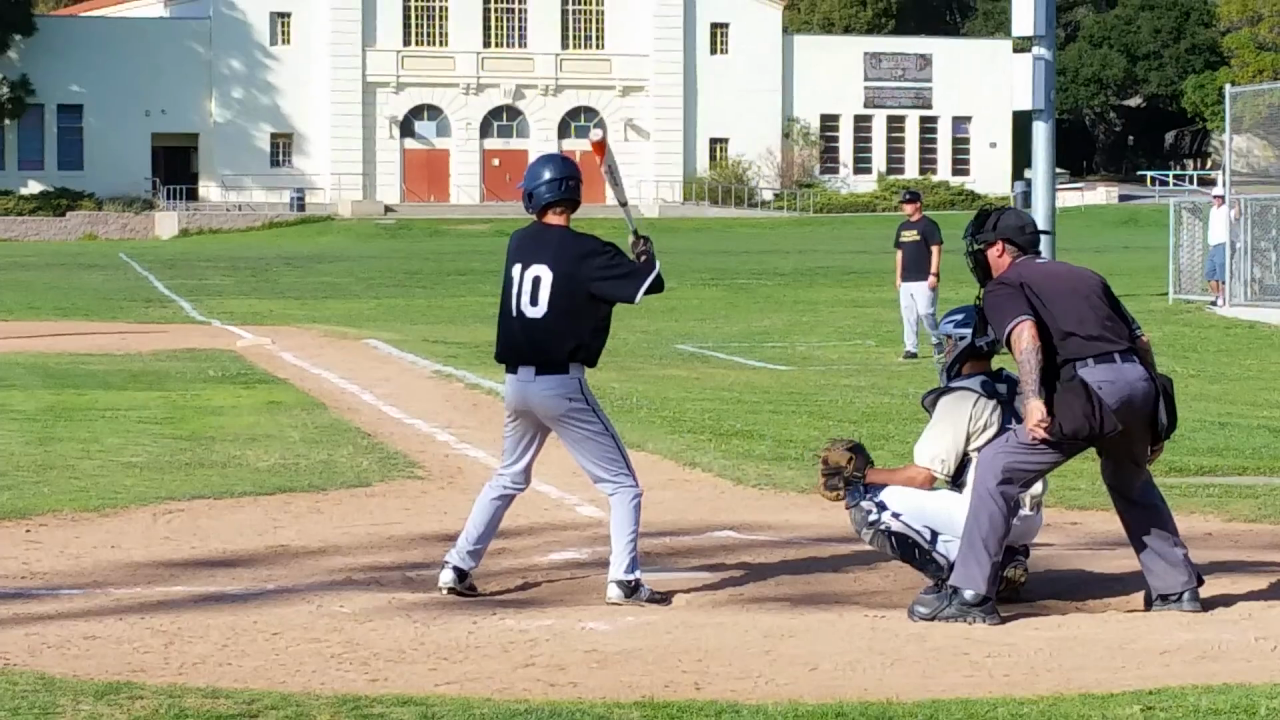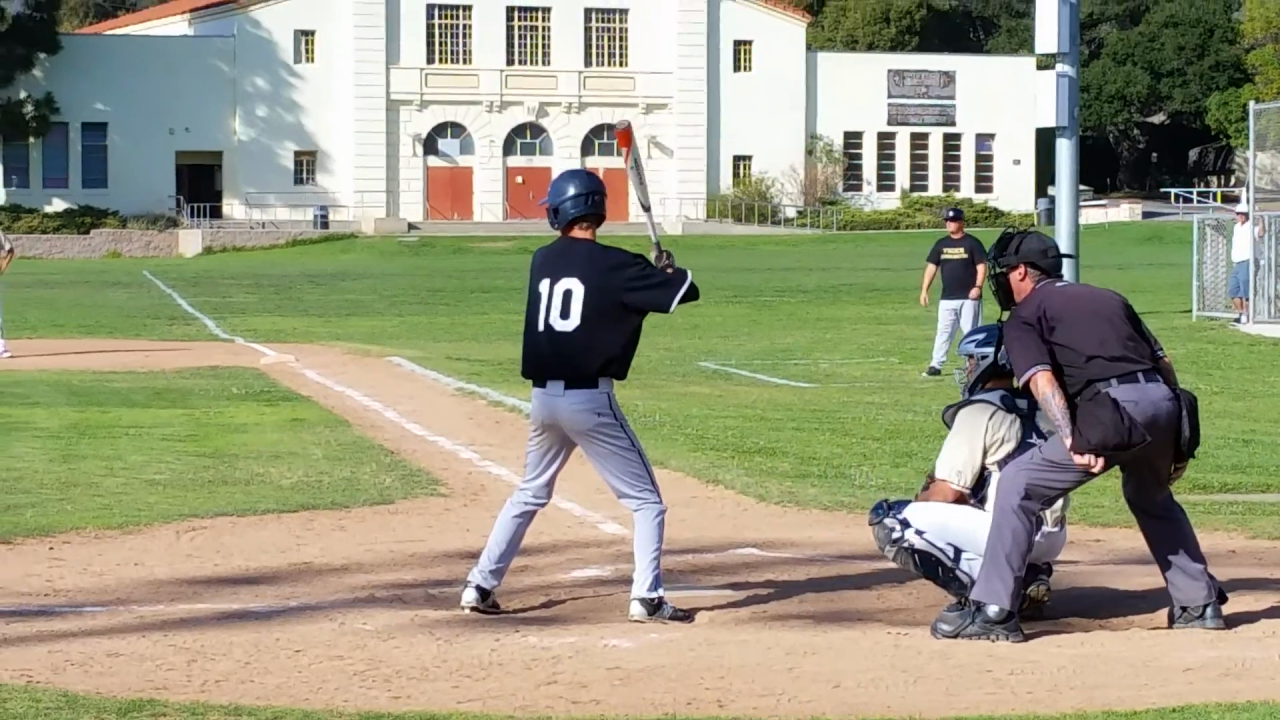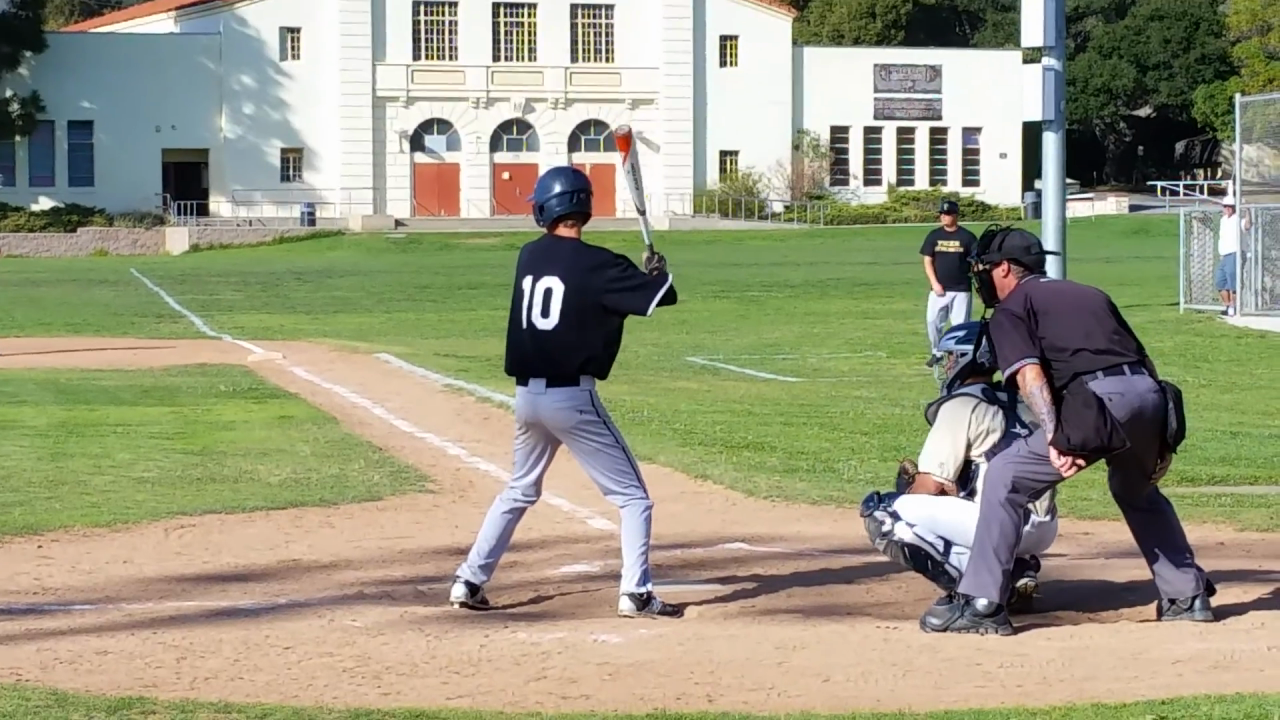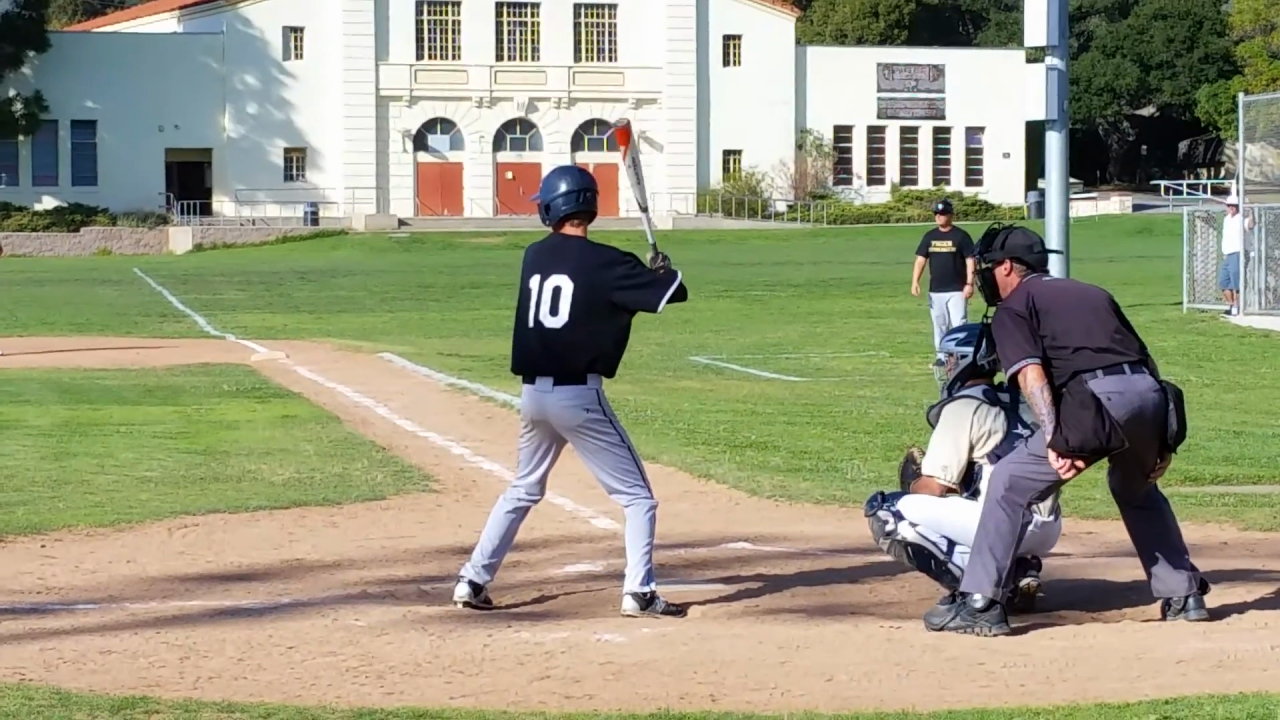
dt=0.4s
person 1, frame 1
left shoulder: (518, 243)
right shoulder: (585, 250)
right elbow: (650, 284)
left wrist: (623, 260)
right wrist: (643, 256)
left hip: (517, 382)
right hip: (561, 385)
left knee: (508, 478)
right knee: (622, 484)
left ankle: (457, 566)
right ankle: (624, 581)
person 1, frame 2
left shoulder: (542, 259)
right shoulder: (615, 263)
right elbow: (686, 291)
left wrist: (647, 272)
right wrist: (666, 269)
left hip: (544, 397)
right hip: (590, 399)
left knee: (529, 494)
right knee: (646, 501)
left ankle: (479, 585)
right ankle: (647, 598)
person 1, frame 3
left shoulder: (528, 256)
right shoulder: (597, 263)
right elbow: (663, 297)
left wrist: (635, 275)
right wrist: (655, 272)
left hip: (527, 395)
right hip: (572, 397)
left knee: (518, 491)
right knee: (633, 497)
left ankle: (468, 581)
right ankle: (636, 594)
person 1, frame 4
left shoulder: (533, 255)
right shoulder: (605, 262)
right elbow: (674, 292)
left wrist: (639, 274)
right wrist: (659, 270)
left hip: (534, 393)
right hip: (578, 395)
left knee: (522, 490)
right knee: (637, 496)
left ankle: (472, 581)
right ankle: (640, 593)
person 2, frame 1
left shoulder: (1004, 286)
right shoulder: (1086, 275)
left elbow: (1025, 333)
right elbow: (1140, 342)
left wrist: (1032, 400)
right wrist: (1154, 418)
left hip: (1091, 390)
right hip: (1138, 384)
left knee: (997, 468)
right knee: (1131, 482)
left ankle: (970, 595)
right ankle: (1177, 588)
person 2, frame 2
left shoulder: (1025, 315)
right shoulder: (1109, 297)
left elbow: (1043, 381)
right elbow: (1163, 363)
left wrist: (1071, 442)
right wrist: (1175, 439)
left hip: (1115, 409)
right hip: (1163, 403)
left knee: (1018, 484)
right knee: (1152, 499)
left ankle: (992, 611)
right ankle: (1199, 605)
person 2, frame 3
left shoulder: (1010, 309)
right shoulder: (1092, 293)
left elbow: (1030, 374)
left wrist: (1054, 439)
right wrist: (1160, 439)
left hip: (1100, 402)
right hip: (1150, 396)
left knee: (1006, 477)
right knee: (1138, 491)
left ankle: (982, 604)
right ankle: (1188, 596)
person 2, frame 4
left shoulder: (1012, 308)
right shoulder: (1094, 293)
left elbow: (1032, 375)
left wrist: (1053, 441)
right wrist: (1158, 441)
left hip: (1100, 402)
right hip: (1152, 396)
left knee: (1009, 482)
right knee: (1137, 490)
left ankle: (979, 603)
right ankle: (1183, 595)
person 3, frame 1
left shoulder: (960, 397)
right shoulder: (1015, 389)
left elbow: (921, 477)
left wrist: (866, 474)
right hip: (1028, 520)
left knee: (866, 504)
right ankle: (1005, 557)
person 3, frame 2
left shoulder: (979, 410)
right shoulder: (1038, 408)
left elbow: (946, 493)
left wrist: (922, 497)
right wrist: (968, 495)
right hip: (1051, 538)
left knee: (888, 519)
right ankle: (1028, 576)
person 3, frame 3
left shoulder: (961, 403)
right shoulder: (1017, 402)
left elbow: (931, 485)
left wrist: (906, 490)
right hip: (1043, 528)
left knee: (879, 512)
right ankle: (1018, 571)
person 3, frame 4
left shoulder: (962, 406)
right shoulder: (1021, 403)
left elbow: (934, 488)
left wrist: (913, 483)
right wrist: (928, 469)
right hip: (1047, 529)
left knee: (883, 511)
right ankle: (1020, 570)
